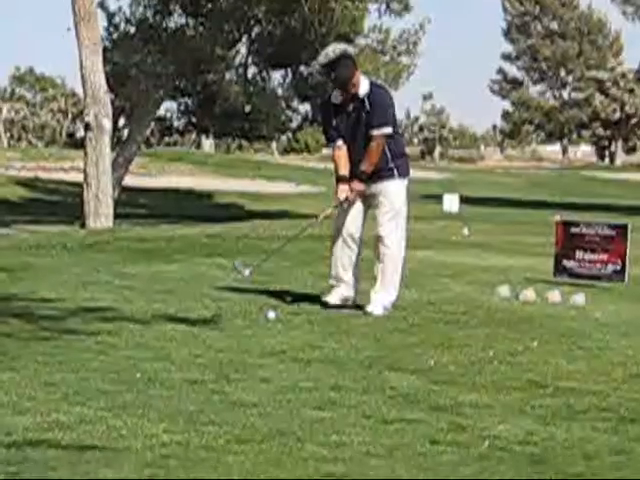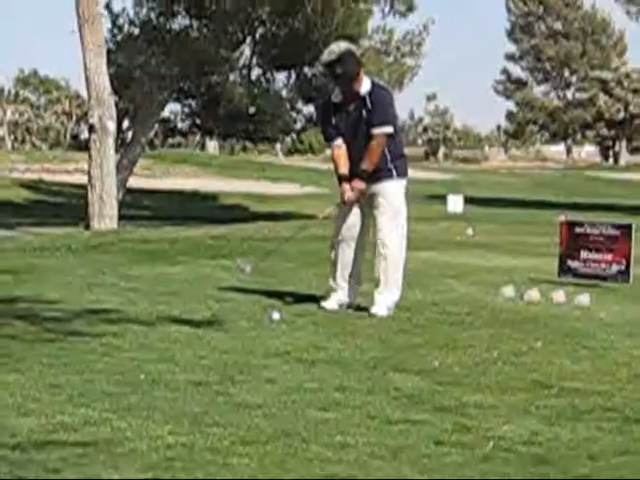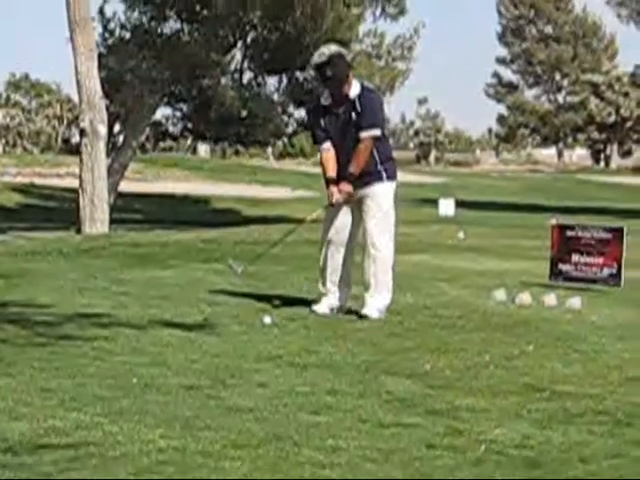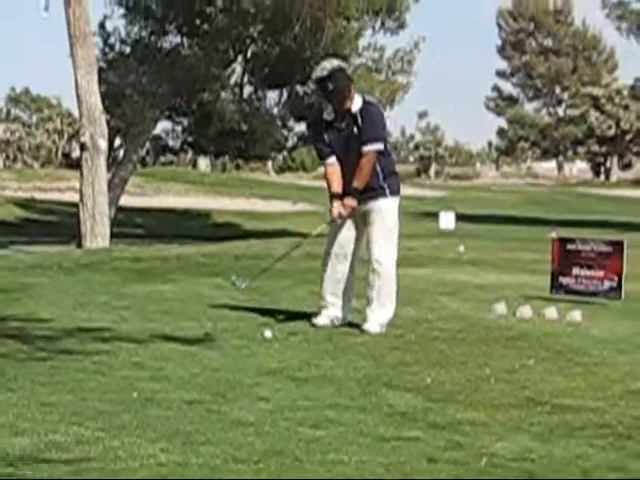
dt=0.2s
person 1, frame 1
left shoulder: (378, 95)
right shoulder: (329, 106)
left elbow: (378, 141)
right elbow: (338, 146)
left wrist: (361, 177)
right wrist: (343, 180)
left hip: (389, 175)
right hip: (356, 178)
left knee: (388, 237)
right knee: (344, 231)
left ankle: (383, 298)
right ankle: (344, 288)
person 1, frame 2
left shoulder: (379, 95)
right shoulder: (329, 106)
left elbow: (379, 140)
right elbow: (337, 145)
left wrist: (362, 176)
right wrist: (344, 180)
left hip: (387, 176)
right hip: (355, 180)
left knee: (388, 238)
right knee: (345, 235)
left ankle: (386, 299)
right ankle: (342, 294)
person 1, frame 3
left shoulder: (368, 98)
right shoulder: (318, 110)
left elbow: (367, 142)
right elbow: (326, 149)
left wrist: (348, 179)
right wrist: (331, 183)
left hip: (376, 180)
right hip: (343, 183)
left knee: (377, 240)
right knee: (334, 240)
left ankle: (377, 301)
right ankle: (333, 297)
person 1, frame 4
left shoulder: (370, 111)
right shoulder: (321, 124)
left elbow: (369, 157)
right elbow: (330, 164)
left wrist: (353, 194)
right wrist: (336, 198)
left hip: (379, 193)
right hip: (347, 197)
left knee: (381, 256)
right knee: (336, 253)
left ankle: (379, 316)
right ankle: (334, 309)
